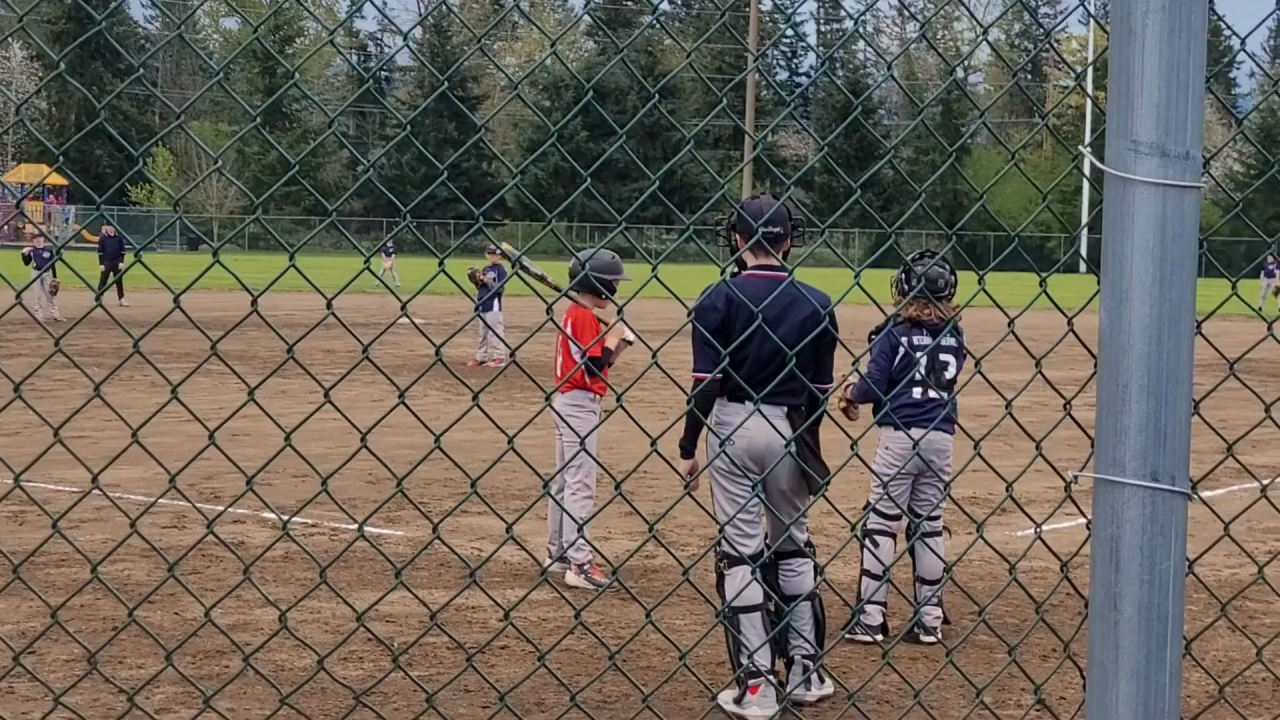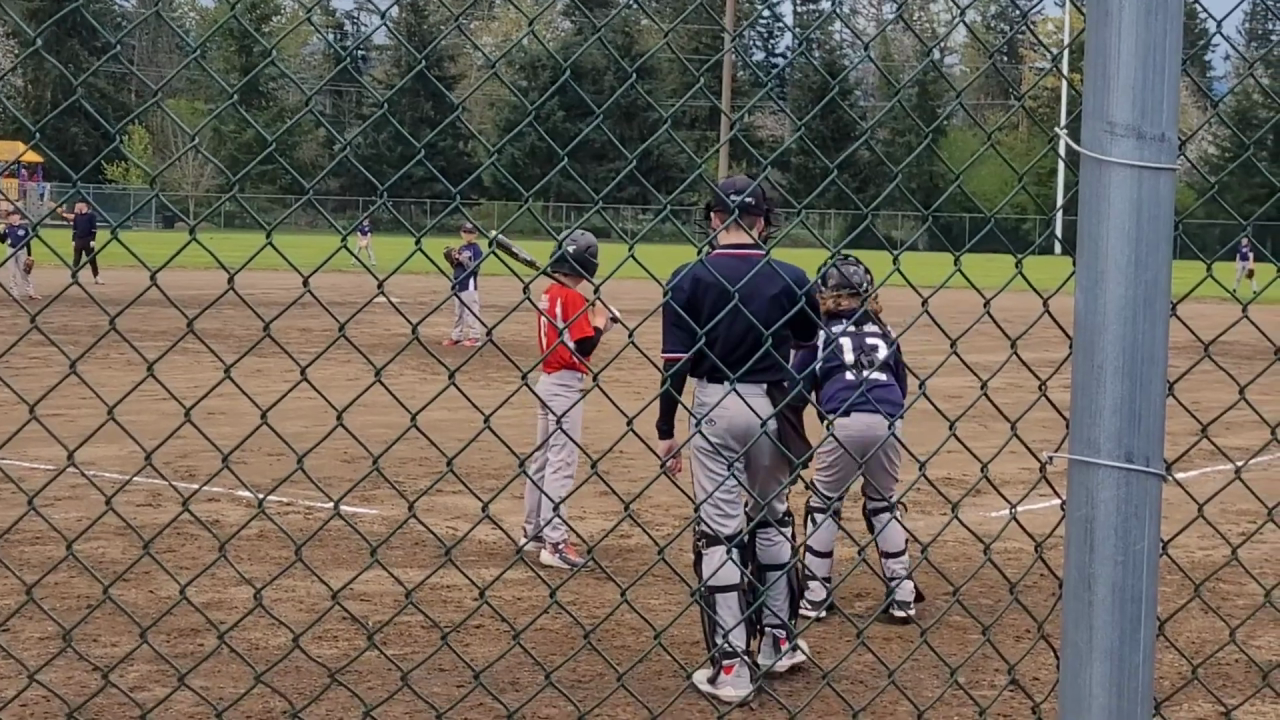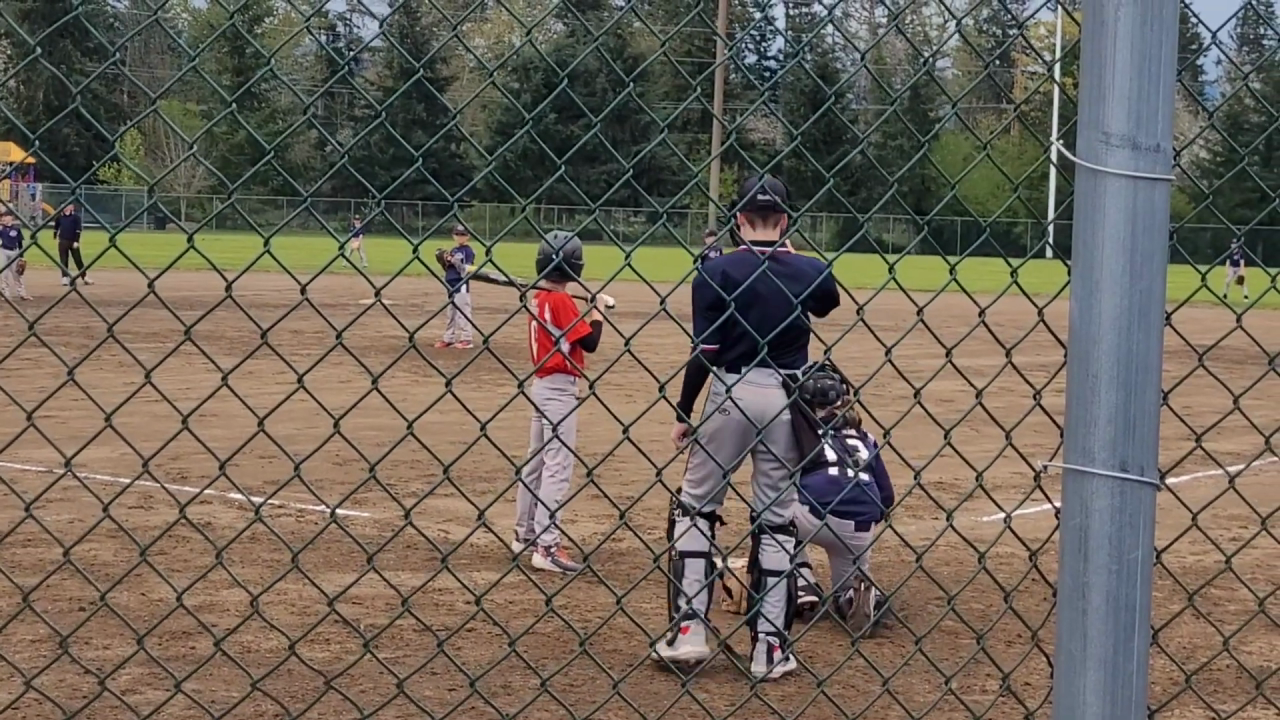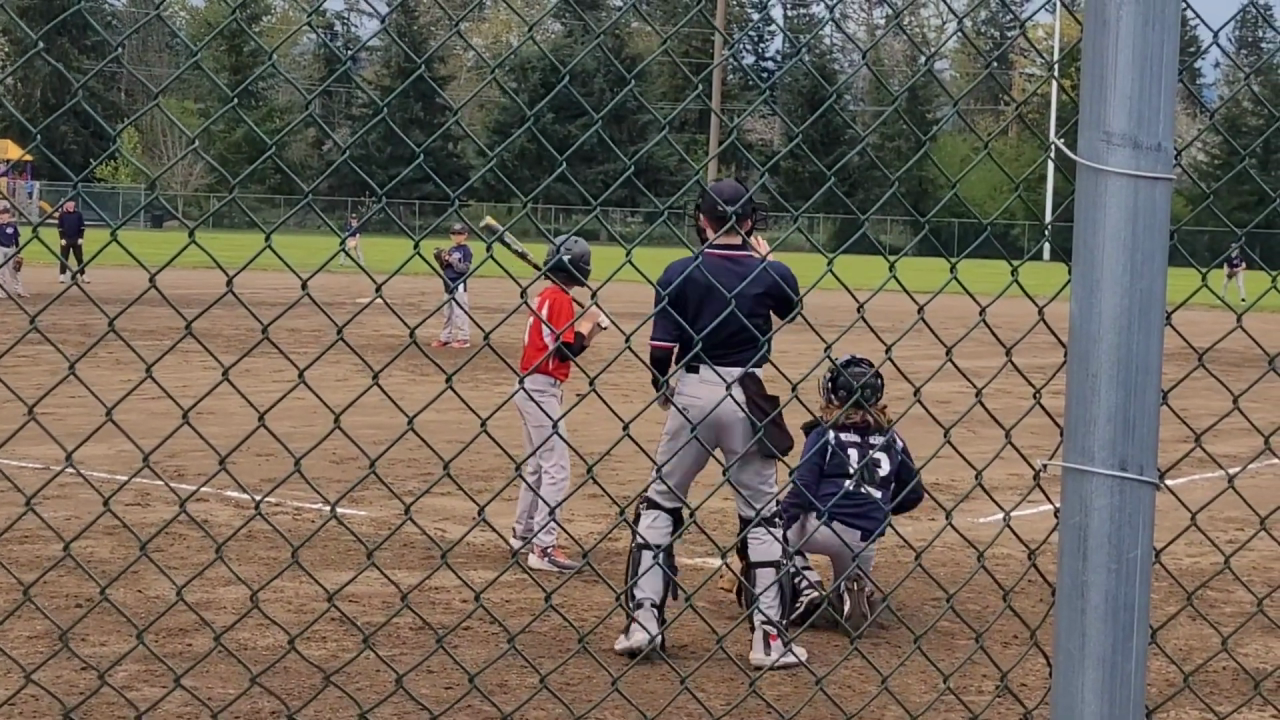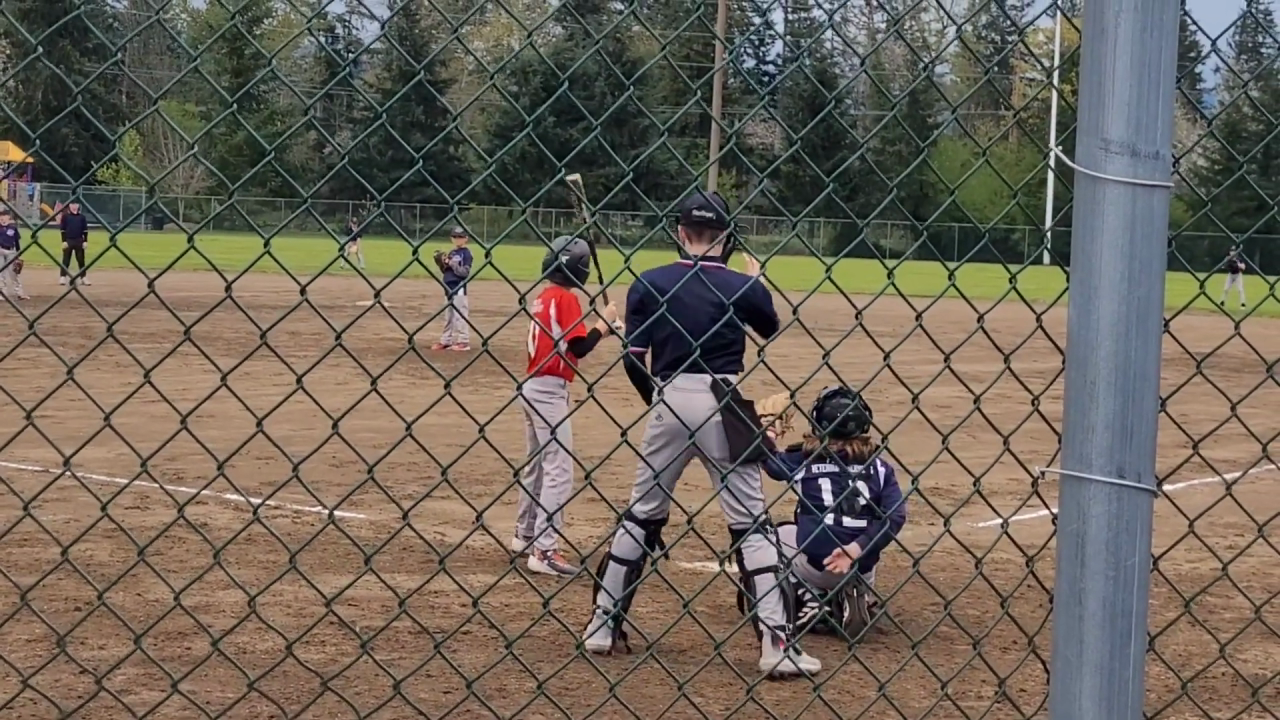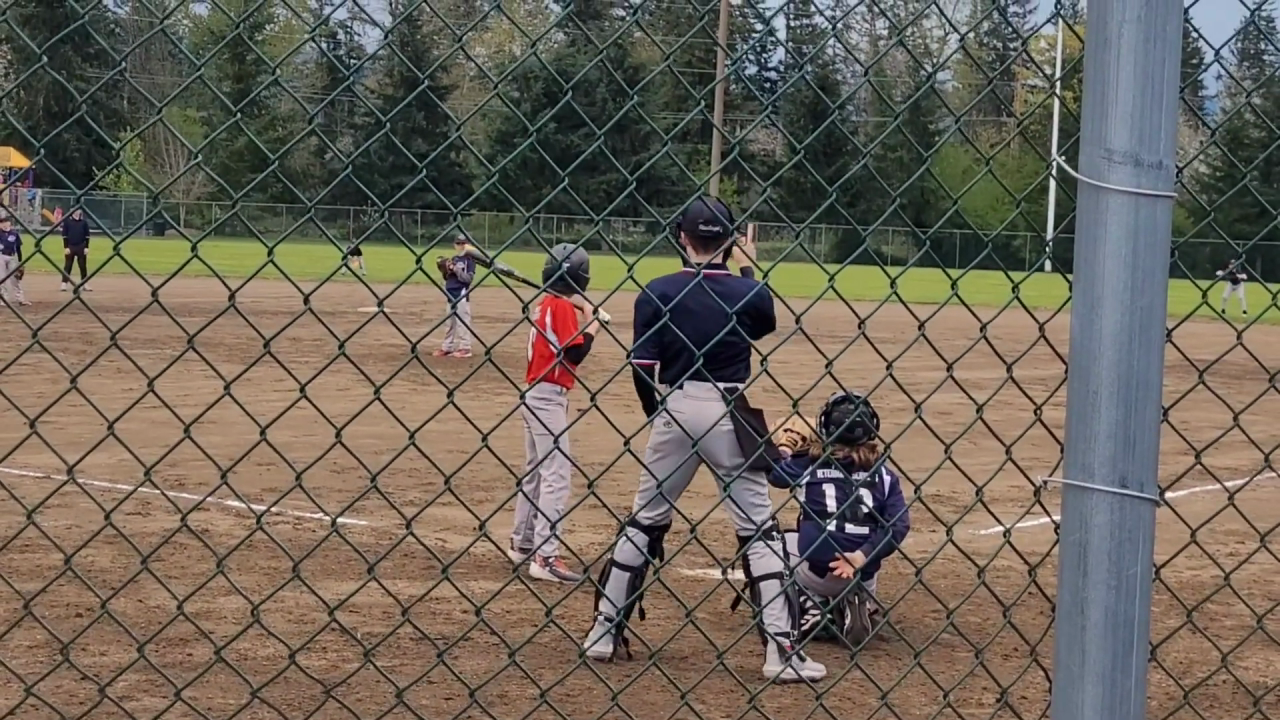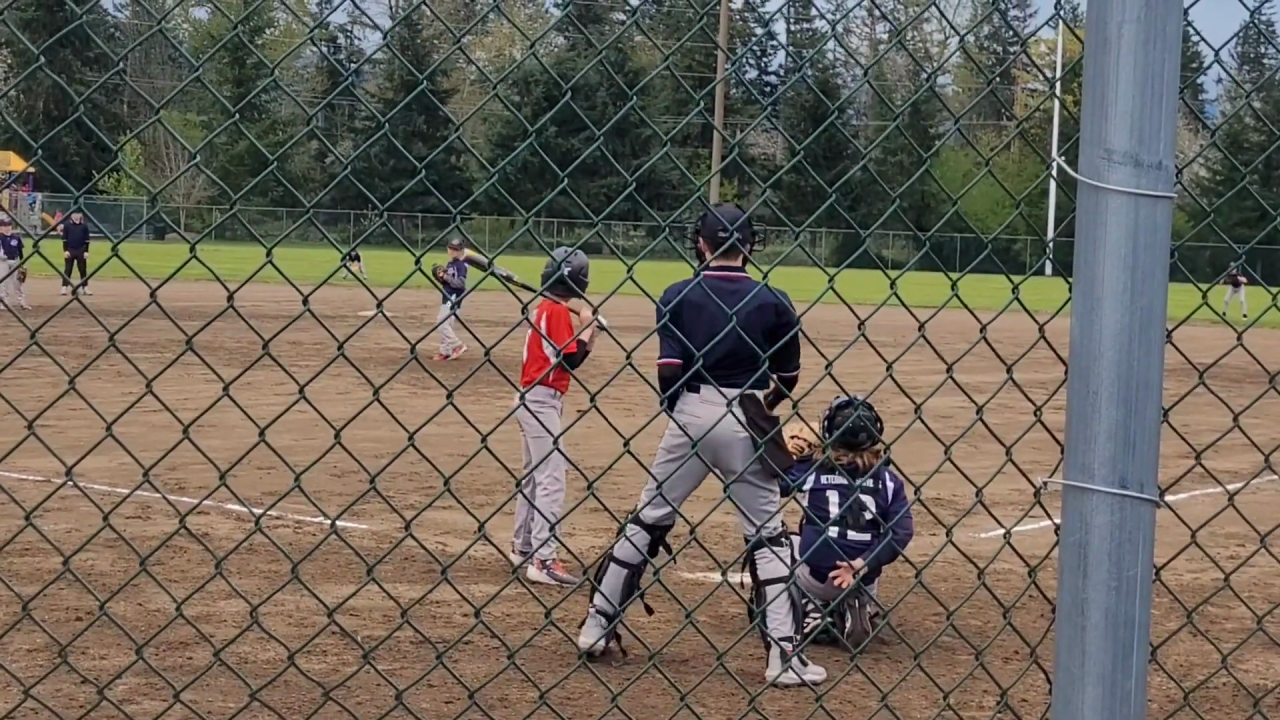
dt=0.7s
person 1, frame 1
left shoulder: (719, 297)
right shoulder: (817, 304)
left elbow: (706, 383)
right elbow: (820, 391)
left wrist: (688, 449)
left hip: (734, 430)
right hip: (790, 432)
left knee: (740, 555)
right knee: (794, 549)
right ankle: (806, 673)
person 1, frame 2
left shoulder: (689, 277)
right shoulder: (790, 277)
left elbow: (676, 362)
right elbow: (809, 343)
left wrist: (666, 430)
left hip: (715, 408)
right hip: (772, 409)
left knee: (718, 533)
right knee: (771, 521)
left ankle: (731, 665)
right ankle: (778, 639)
person 1, frame 3
left shoulder: (716, 271)
right shoulder: (810, 272)
left elbow: (702, 353)
right elbow: (829, 302)
left wrist: (683, 413)
left hip: (731, 397)
right hip: (785, 401)
left knee: (694, 509)
right knee: (776, 523)
left ankle: (690, 628)
right ankle: (770, 646)
person 1, frame 4
left shoulder: (679, 273)
right shoulder: (773, 274)
left elbow: (662, 349)
right elbow: (793, 311)
left wrist: (663, 391)
left hip: (692, 393)
right hip: (745, 398)
left knee: (660, 503)
right knee: (761, 515)
left ankle: (644, 619)
right ankle: (769, 637)
person 1, frame 5
left shoulder: (648, 283)
right shoulder: (743, 286)
left elbow: (632, 358)
right elbow: (771, 330)
left hip: (669, 403)
right hip: (722, 405)
left knee: (641, 515)
right knee: (752, 524)
left ankle: (603, 625)
right ankle: (778, 641)
person 1, frame 6
left shoulder: (657, 292)
right shoulder: (751, 292)
left elbow: (643, 370)
right elbow: (766, 327)
left wrist: (657, 418)
right wrist: (747, 273)
left hip: (675, 410)
right hip: (729, 416)
left knee: (643, 523)
right knee: (760, 532)
left ankle: (604, 631)
right ankle: (781, 650)
person 1, frame 7
left shoulder: (676, 296)
right shoulder: (773, 301)
left elbow: (668, 371)
right elbow: (790, 377)
left wrist: (678, 415)
left hip: (691, 414)
right hip: (744, 421)
left knee: (646, 521)
right knee: (767, 536)
left ankle: (597, 626)
right ankle: (784, 654)
person 2, frame 1
left shoulder: (574, 313)
right shoulder: (586, 317)
right elbow: (595, 367)
left wrist: (617, 346)
right wrist: (612, 338)
left hip: (567, 402)
right hip: (580, 404)
left knee: (563, 482)
right knee: (581, 485)
left ankle: (557, 553)
right ankle: (579, 565)
person 2, frame 2
left shoulder: (549, 294)
right shoulder: (572, 297)
right elbow: (585, 347)
left wrist: (600, 325)
right wrist: (600, 319)
left hip: (549, 381)
right hip: (566, 384)
left knee: (541, 460)
right knee: (562, 465)
left ankle: (533, 532)
right ankle: (554, 543)
person 2, frame 3
left shoulder: (539, 299)
right shoulder: (561, 300)
right elbow: (589, 343)
left wrist: (591, 311)
right wrist: (597, 310)
left hip: (543, 386)
right hip: (559, 390)
left knee: (535, 465)
right knee: (557, 469)
left ankle: (526, 535)
right ankle: (547, 548)
person 2, frame 4
left shoulder: (544, 297)
right shoulder: (560, 299)
right elbow: (565, 352)
left wrist: (591, 331)
right wrist: (588, 323)
left hip: (531, 387)
right hip: (542, 389)
left knee: (538, 466)
right knee: (556, 469)
left ankle: (523, 534)
right ankle: (543, 547)
person 2, frame 5
left shoulder: (542, 298)
right shoulder: (566, 299)
right elbow: (580, 347)
left wrist: (601, 330)
right wrist: (604, 321)
left hip: (535, 387)
right hip: (550, 390)
left knee: (537, 465)
right knee: (559, 471)
left ankle: (525, 534)
right ankle: (543, 551)
person 2, frame 6
left shoulder: (546, 305)
right shoulder: (562, 307)
right elbow: (575, 355)
left wrist: (591, 324)
right wrist: (592, 323)
left hip: (539, 396)
right hip: (548, 398)
left knee: (536, 473)
right knee: (556, 478)
left ankle: (522, 544)
right ankle: (545, 558)
person 2, frame 7
left shoulder: (543, 308)
right shoulder: (558, 311)
left elbow: (569, 362)
right elbow: (569, 362)
left wrist: (591, 333)
right wrist: (587, 328)
left hip: (533, 399)
right hip: (542, 400)
left knee: (533, 477)
right knee: (551, 481)
left ankle: (523, 548)
right ankle: (543, 561)
person 3, frame 1
left shoulder: (894, 333)
right shoulder: (954, 336)
left elbow: (874, 387)
left wrist: (851, 394)
left hip: (900, 437)
right hip: (940, 438)
left knee: (881, 524)
right knee: (929, 526)
left ankle: (871, 619)
right ankle: (929, 620)
person 3, frame 2
left shoulder: (819, 331)
right shoulder: (882, 331)
left elbow: (797, 385)
right elbow: (900, 382)
left hip: (846, 420)
right hip: (887, 422)
left knee: (823, 506)
right knee: (883, 505)
left ankle: (814, 596)
right ankle: (902, 598)
person 3, frame 3
right shoulder: (863, 437)
right elbow: (887, 497)
left hip: (813, 516)
right hip: (860, 528)
right knee: (844, 592)
left ankle: (803, 590)
right ankle: (856, 595)
person 3, frame 4
left shoulder: (825, 433)
right shoulder: (892, 439)
left elbow: (801, 490)
right elbow: (914, 492)
left hip: (826, 527)
right hip: (866, 541)
left ankle: (807, 586)
right ankle: (852, 593)
person 3, frame 5
left shoulder: (804, 459)
right shoulder: (878, 466)
left elbow: (770, 460)
right elbow: (895, 516)
left wrist: (767, 436)
right wrist: (857, 549)
left hip: (814, 563)
right hip: (860, 569)
left knee: (778, 533)
left ankle: (810, 601)
right ankle: (855, 599)
person 3, frame 6
left shoulder: (809, 463)
right shoulder: (883, 474)
left elbow: (773, 471)
right elbow: (898, 525)
right wrist: (861, 558)
left hip: (816, 570)
right hip: (863, 575)
right knee: (862, 587)
left ankle: (812, 608)
right ankle: (858, 606)
person 3, frame 7
left shoulder: (812, 468)
right shoulder: (887, 479)
right elbow: (901, 532)
right wrist: (862, 565)
left hip: (817, 575)
right hip: (865, 580)
left ankle: (812, 611)
right ankle: (858, 610)
